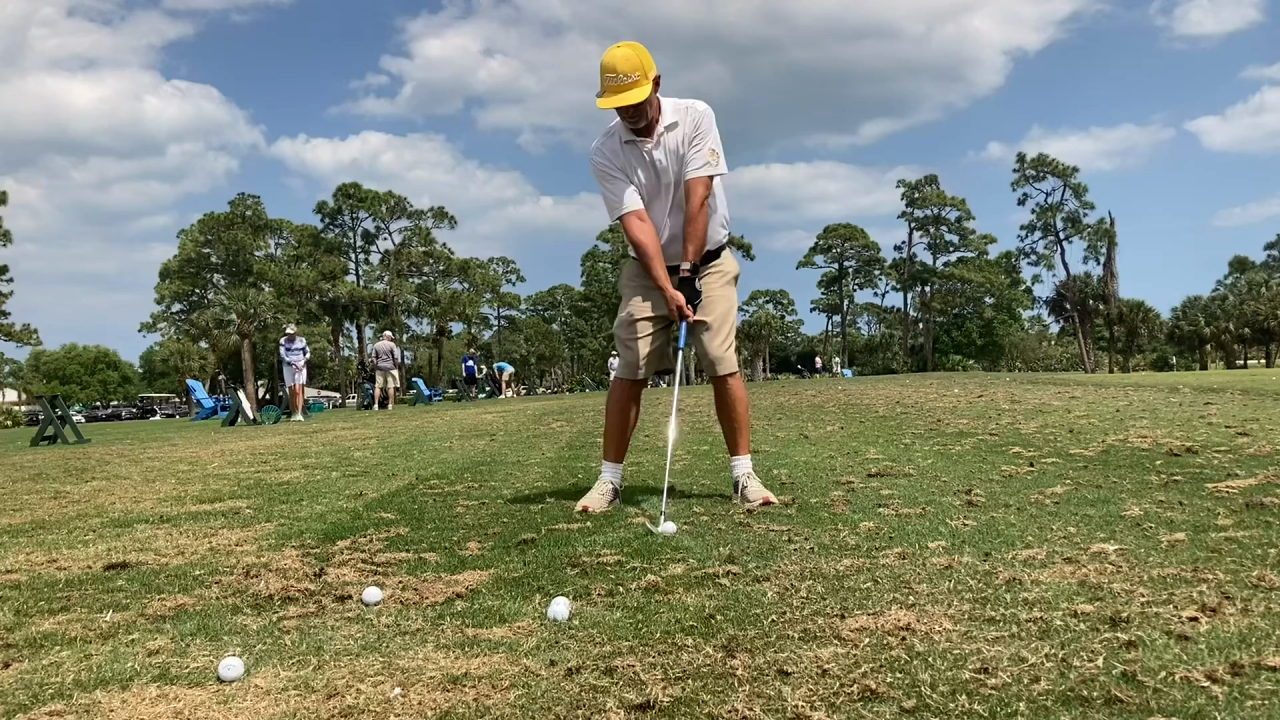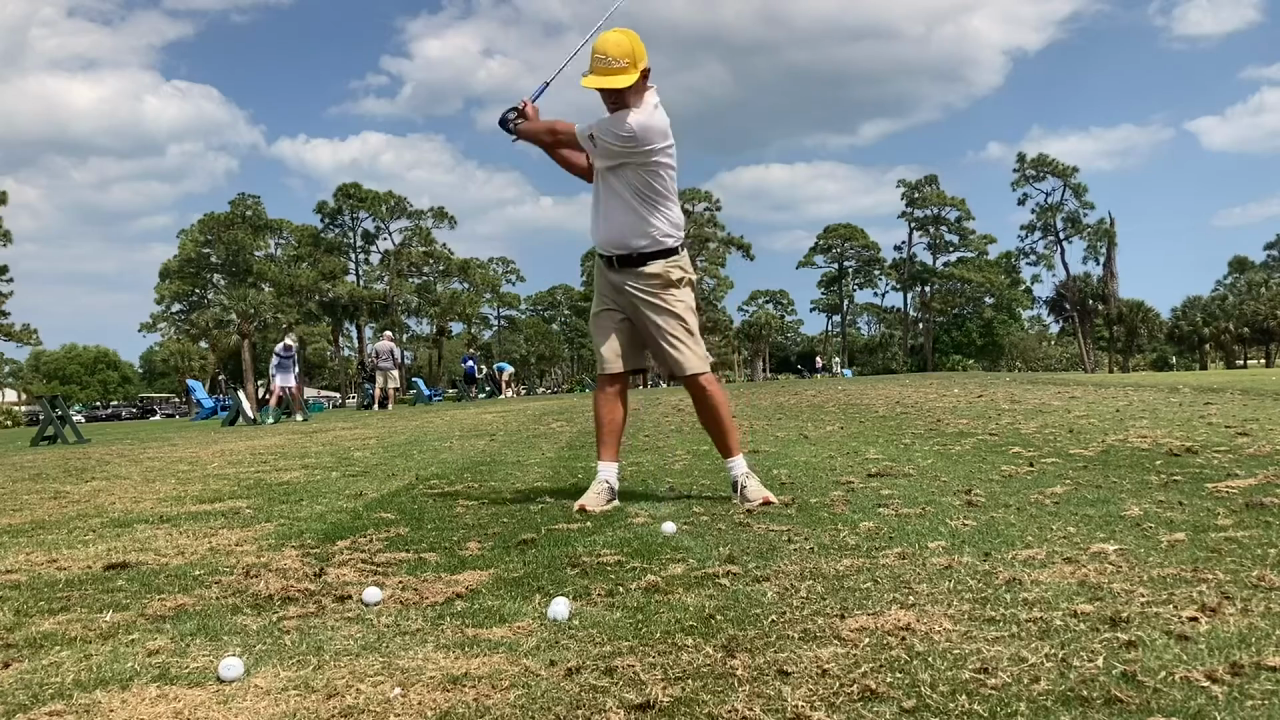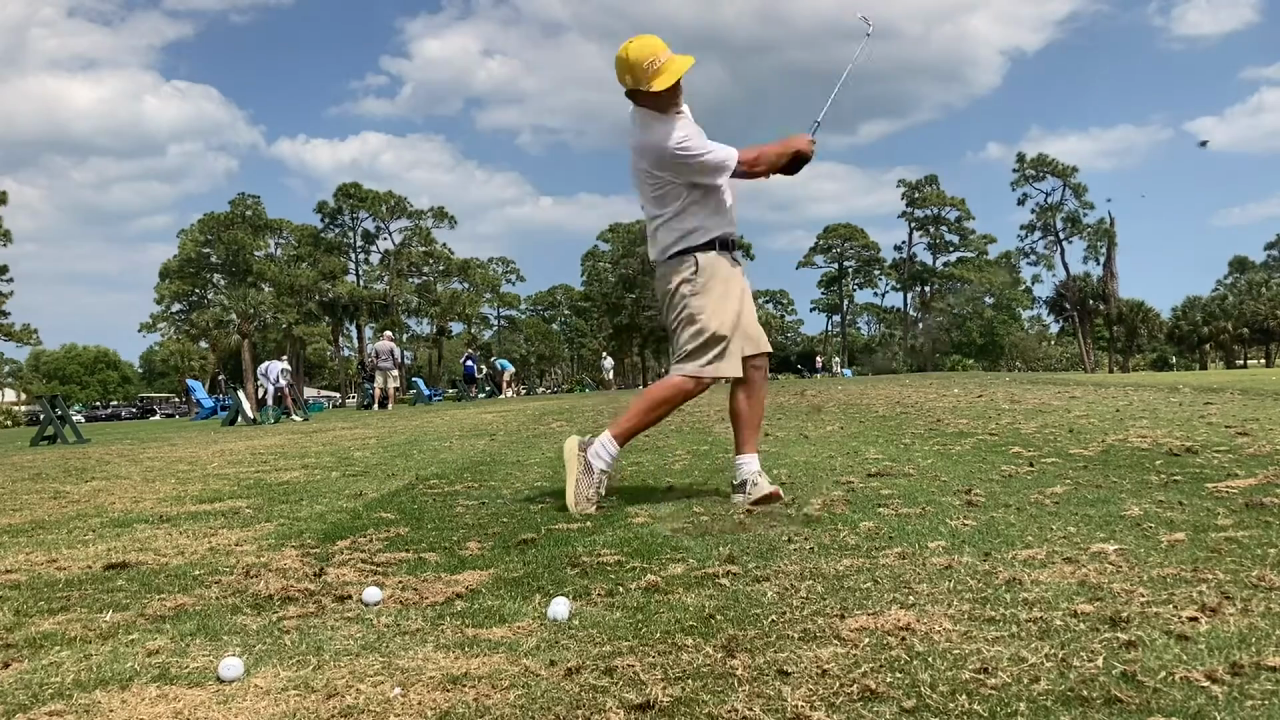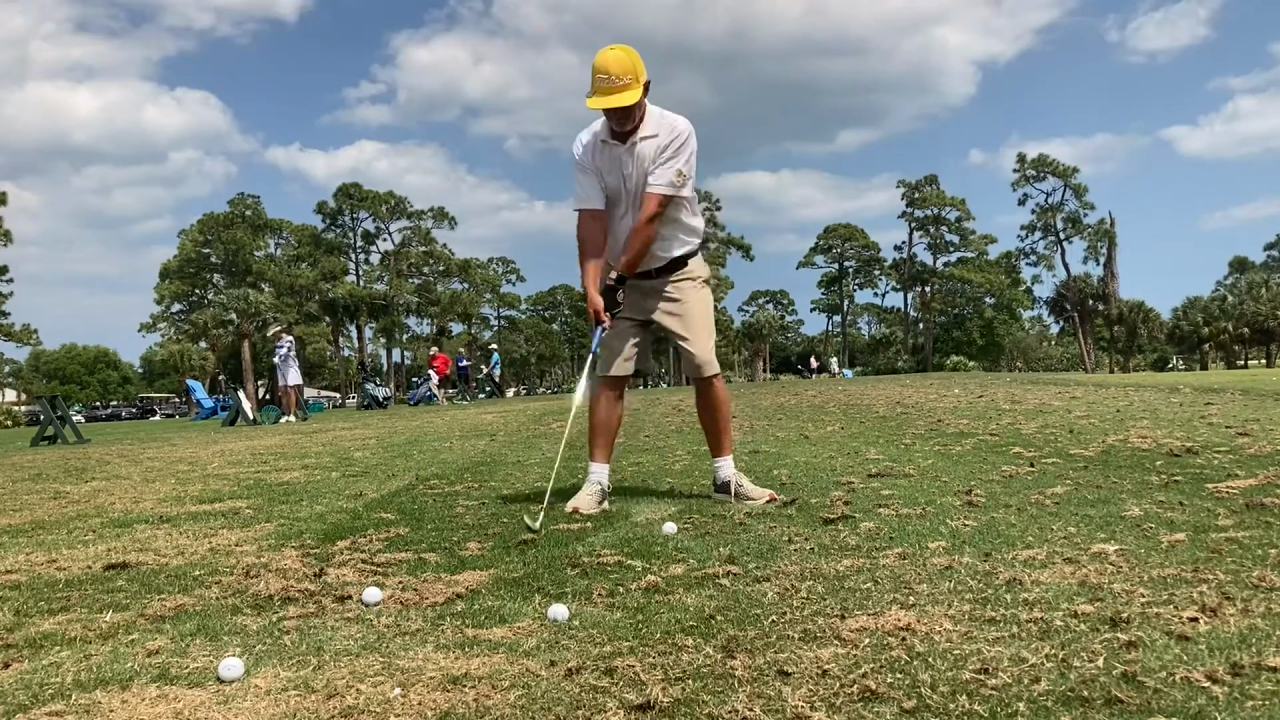
dt=0.7s
person 1, frame 1
left shoulder: (696, 117)
right shoulder: (605, 151)
left elbow: (698, 199)
right elbow: (635, 221)
left wrist: (687, 270)
right wrist: (665, 287)
left hip: (708, 263)
right hip: (647, 269)
left knee: (724, 368)
right knee: (629, 374)
left ankle: (744, 474)
right ankle: (609, 480)
person 1, frame 2
left shoulder: (639, 125)
right shoulder: (620, 112)
left elbow: (566, 135)
right elbow: (591, 168)
left wrist: (521, 126)
right wrist: (537, 132)
left hip: (656, 270)
right hip: (610, 268)
left knee: (694, 372)
right knee: (610, 373)
left ankle: (740, 473)
right ankle: (606, 480)
person 1, frame 3
left shoulder: (666, 115)
right shoulder: (663, 140)
left elbow: (725, 159)
right elbow: (745, 165)
left wrist: (782, 152)
right wrist: (794, 146)
left hip: (713, 261)
right hip: (697, 265)
left knee: (752, 363)
right knee: (696, 372)
left ankle: (749, 475)
right ankle: (598, 452)
person 1, frame 4
left shoulder: (676, 133)
right shoulder: (586, 146)
left elbow: (650, 215)
right elbow: (591, 221)
left wrist: (616, 276)
right wrist: (593, 285)
left hip: (679, 270)
right hip: (617, 273)
left knee: (706, 370)
right knee: (610, 374)
left ankle: (726, 475)
right ankle: (597, 481)
